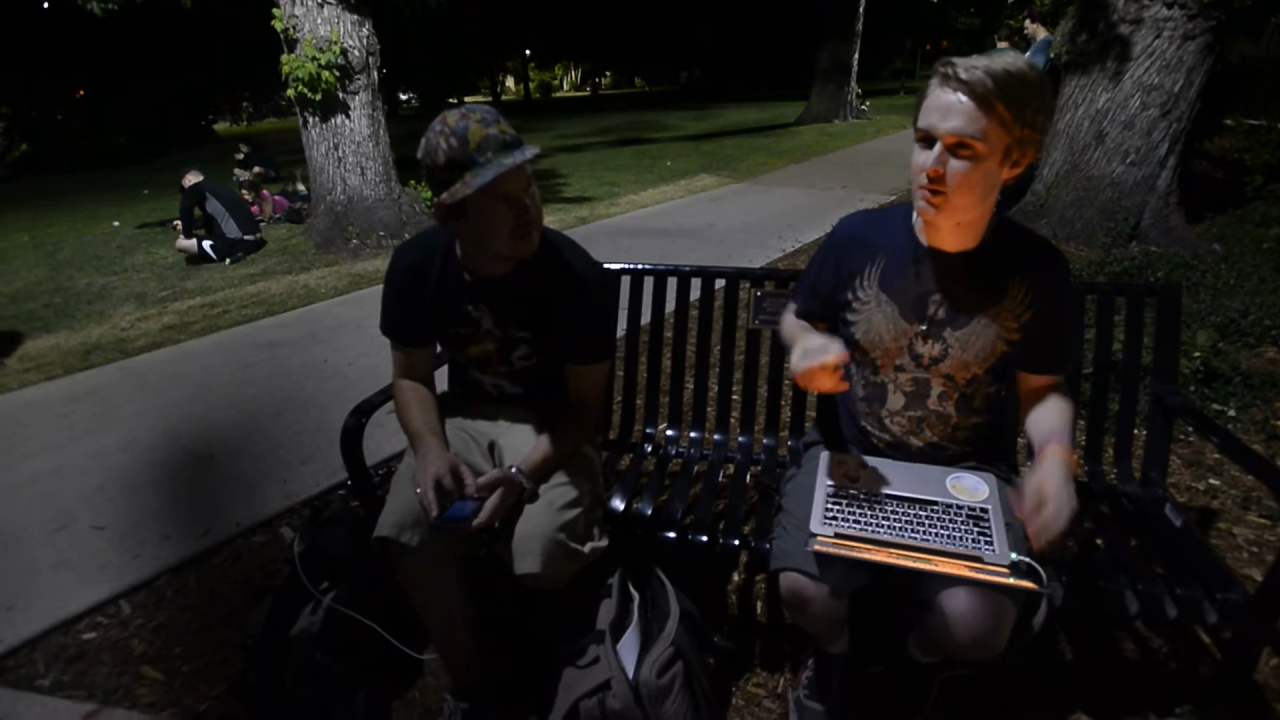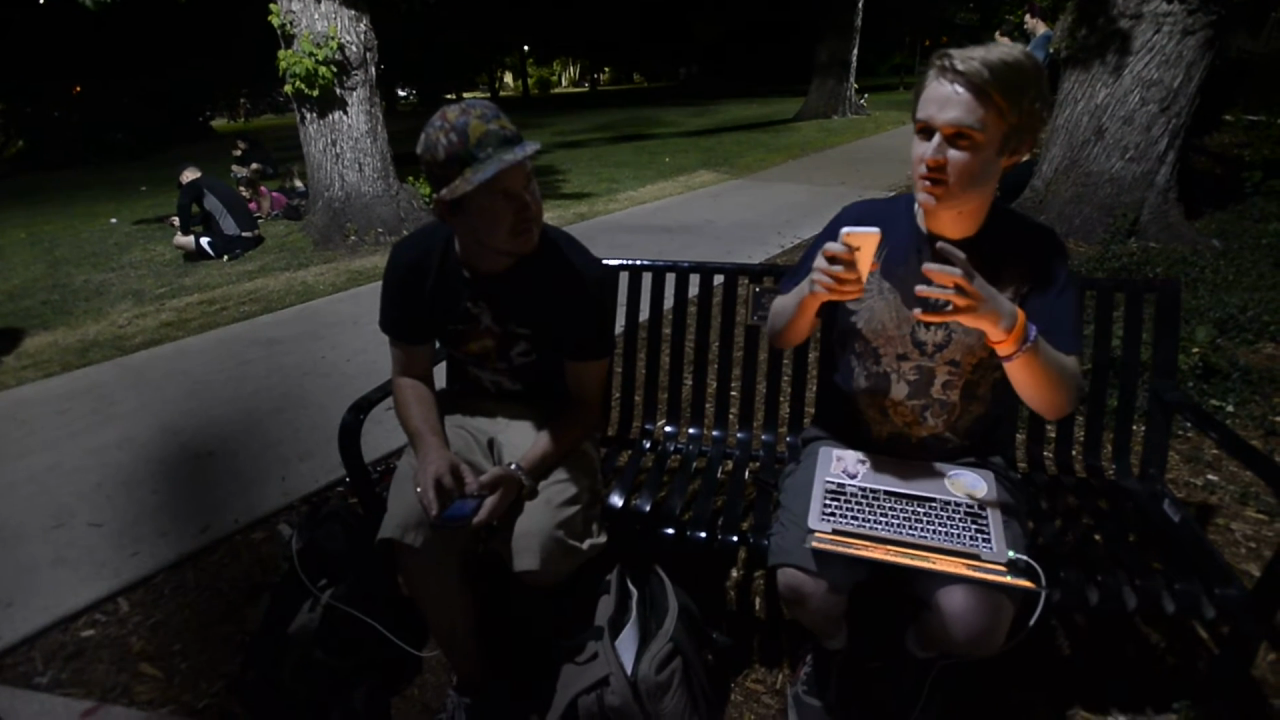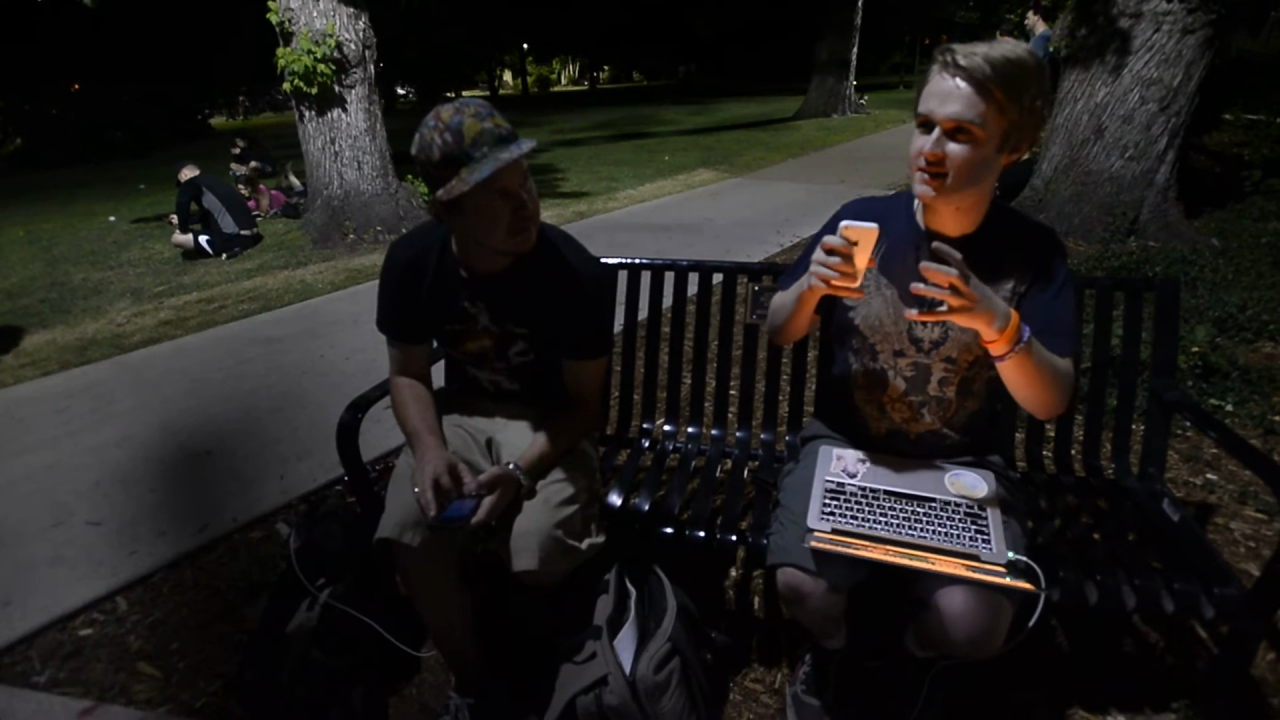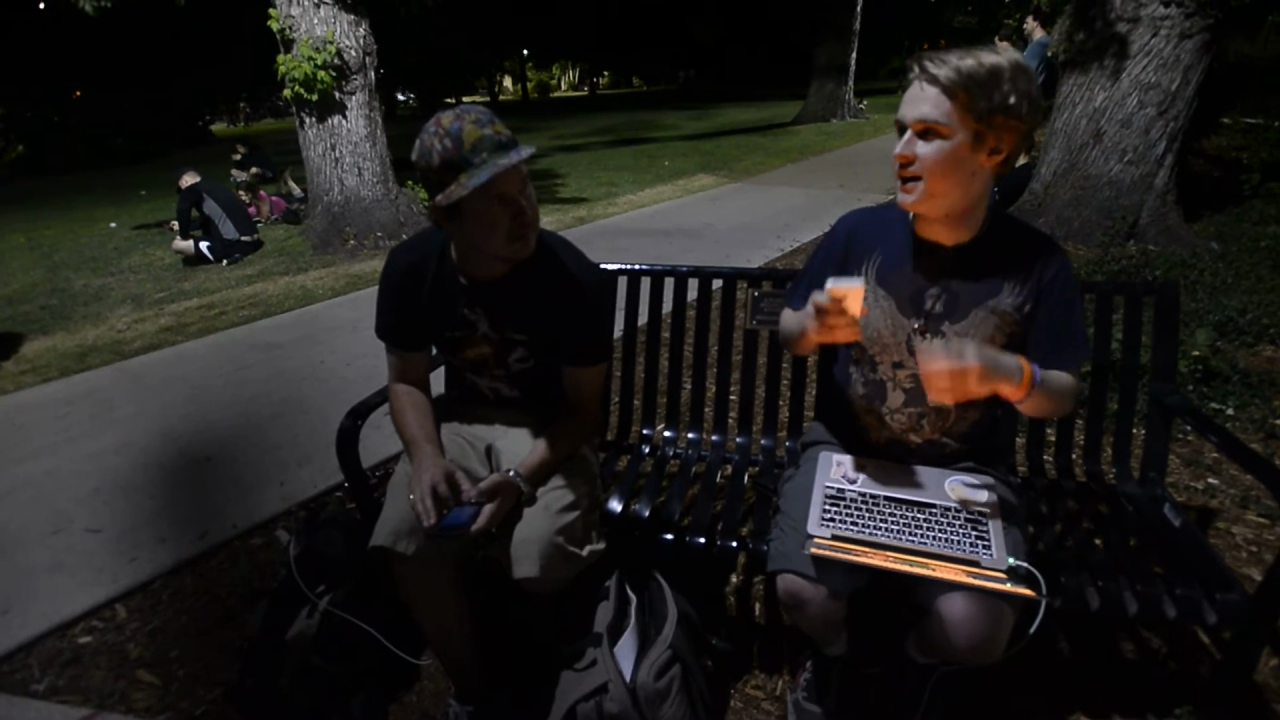
dt=0.5s
person 1, frame 1
left shoulder: (1036, 267)
right shoulder: (858, 237)
left elbow: (1042, 389)
right elbow: (796, 318)
left wrist: (1054, 459)
right wrist: (807, 347)
left hip: (966, 473)
right hip: (849, 454)
left knee: (978, 626)
right knee: (805, 592)
left ankle: (914, 664)
right ankle: (834, 652)
person 1, frame 2
left shoulder: (1035, 252)
right shoulder: (864, 224)
left elbow: (1059, 401)
right elbow: (779, 337)
left wrist: (1002, 322)
right wrist: (811, 294)
left hip: (962, 465)
right hip: (846, 447)
left knee: (975, 623)
right knee: (803, 587)
left ankle: (911, 658)
right ankle: (831, 648)
person 1, frame 3
left shoulder: (1033, 251)
right shoulder: (863, 220)
left elbow: (1050, 401)
right elbow: (779, 333)
left wrist: (995, 322)
right wrist: (811, 287)
left hip: (960, 463)
right hip: (845, 443)
left knee: (975, 625)
right knee: (803, 587)
left ankle: (911, 655)
right ankle: (831, 646)
person 1, frame 4
left shoulder: (1036, 262)
right shoulder: (859, 232)
left elbow: (1061, 393)
right elbow: (787, 336)
left wrist: (1006, 375)
right wrist: (813, 327)
left hip: (961, 469)
right hip: (847, 450)
left knee: (975, 632)
right knee: (802, 594)
left ankle: (911, 663)
right ankle: (831, 654)
person 2, frame 1
left shoulder: (577, 277)
right shoulder: (416, 265)
left elbow: (587, 405)
right elbow: (411, 375)
left wrist: (524, 476)
right wrist: (431, 451)
left hip: (552, 426)
right hip: (467, 416)
left knee: (542, 560)
right knee: (409, 535)
person 2, frame 2
left shoulder: (576, 274)
right shoulder: (414, 261)
left elbow: (585, 401)
right elbow: (410, 373)
left wrist: (523, 472)
right wrist: (431, 450)
left hip: (551, 423)
right hip: (465, 413)
left knee: (541, 557)
right knee: (412, 536)
person 2, frame 3
left shoulder: (574, 272)
right shoulder: (412, 261)
left elbow: (584, 400)
right elbow: (408, 372)
left wrist: (521, 472)
right wrist: (429, 449)
left hip: (549, 422)
right hip: (462, 412)
left knee: (539, 557)
right knee: (411, 537)
person 2, frame 4
left shoulder: (574, 280)
right shoulder: (411, 268)
left elbow: (583, 408)
right elbow: (407, 381)
left wrist: (522, 479)
right wrist: (427, 458)
left hip: (550, 429)
right hip: (463, 420)
left knee: (540, 564)
right knee: (407, 544)
